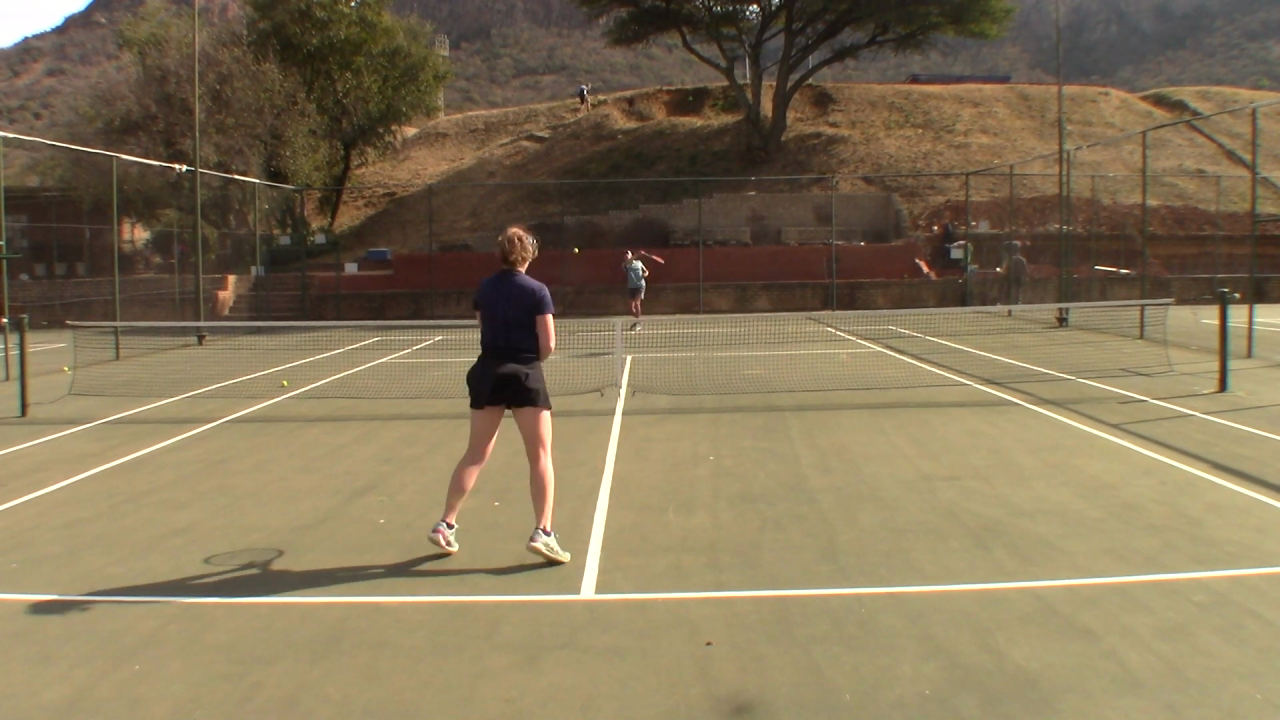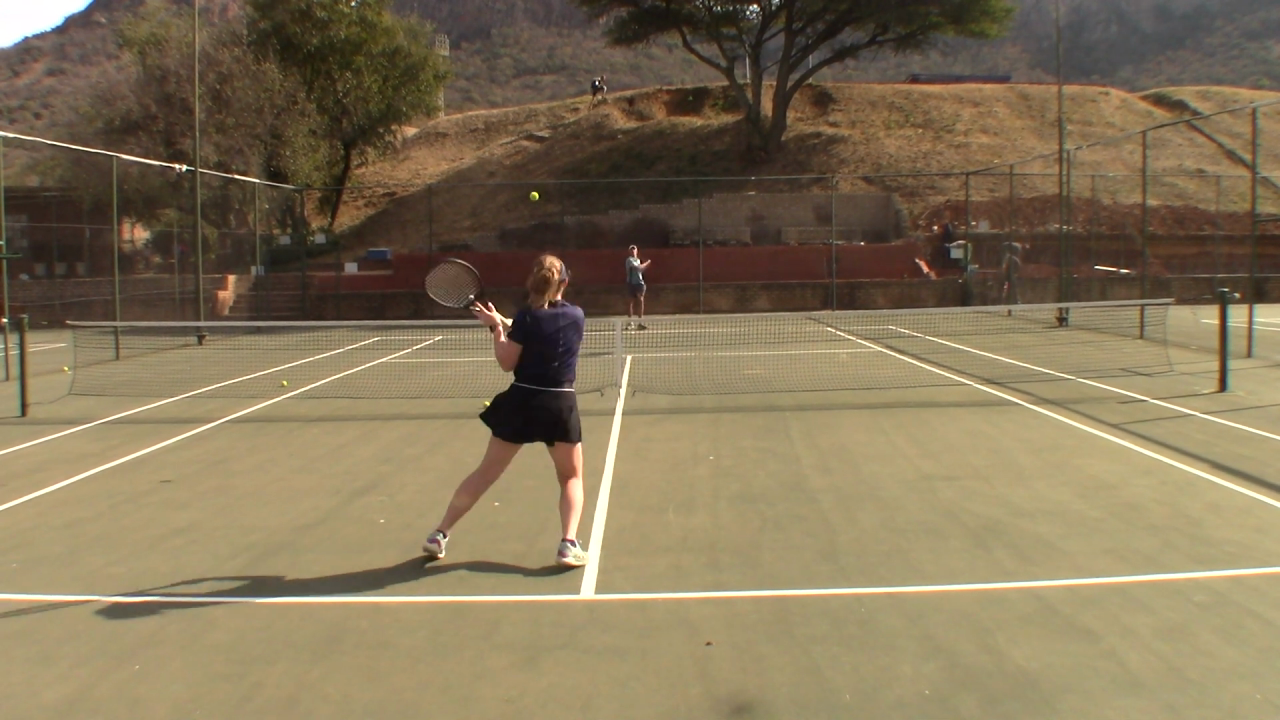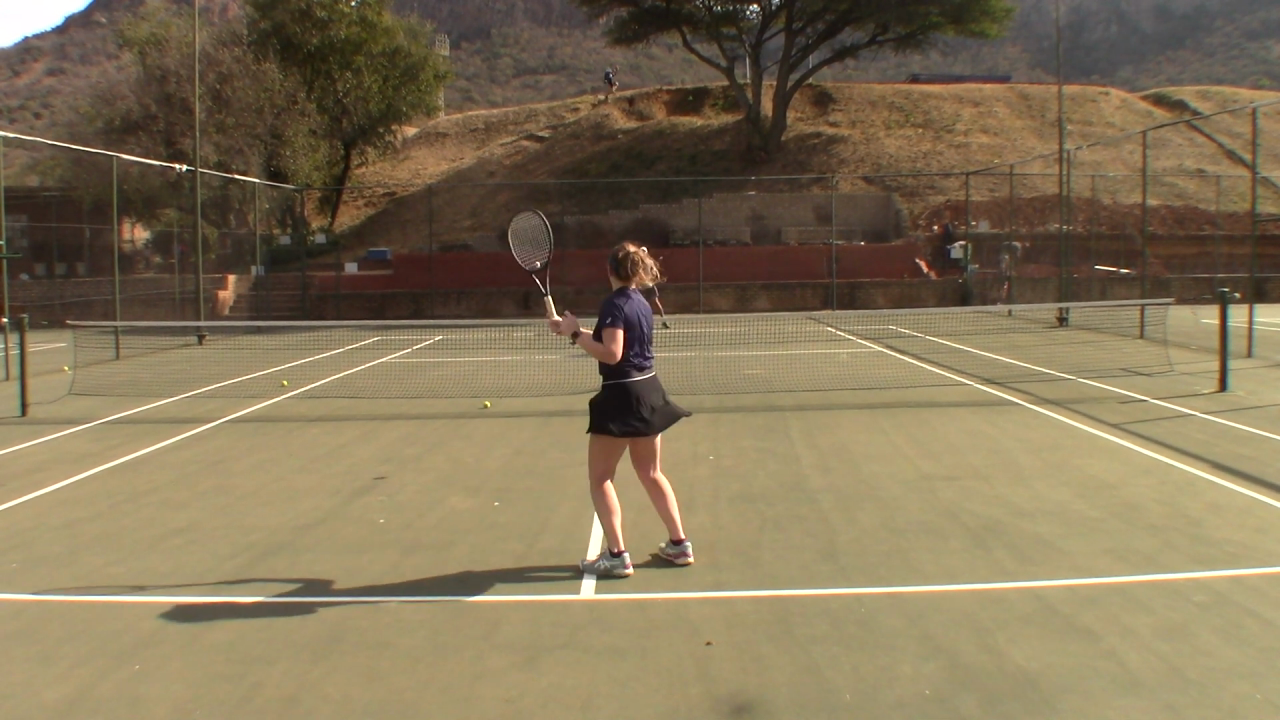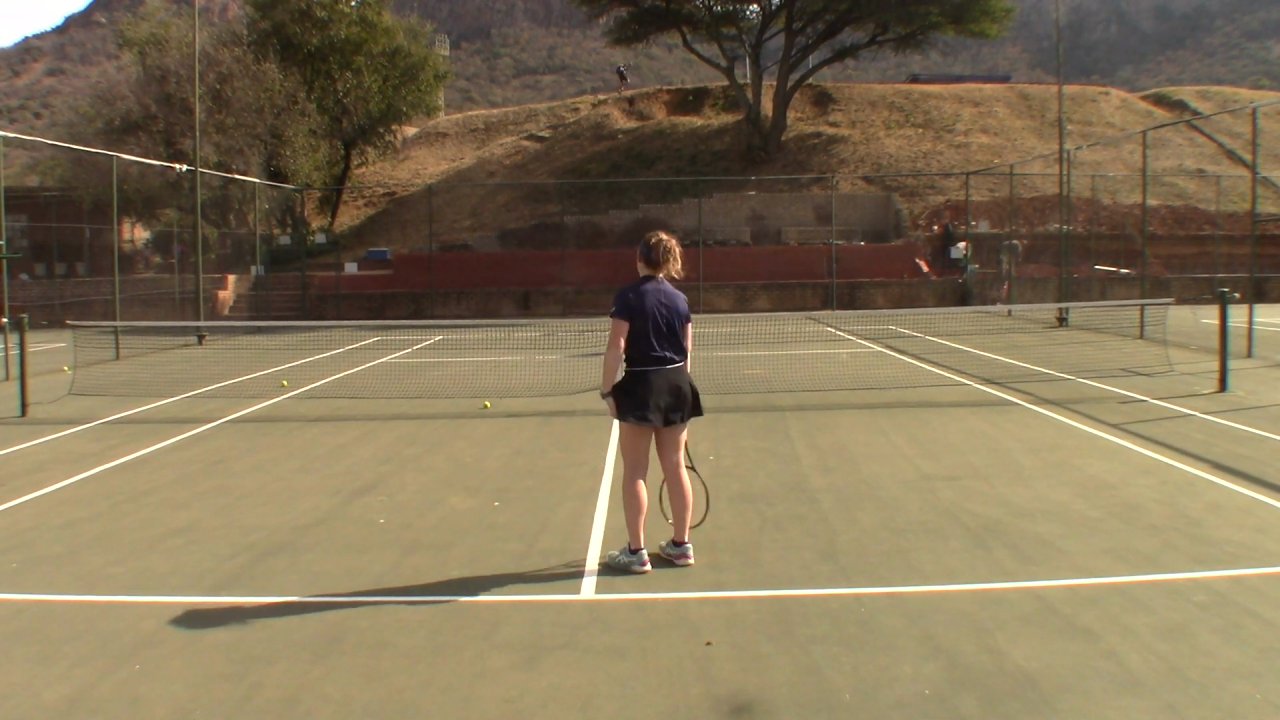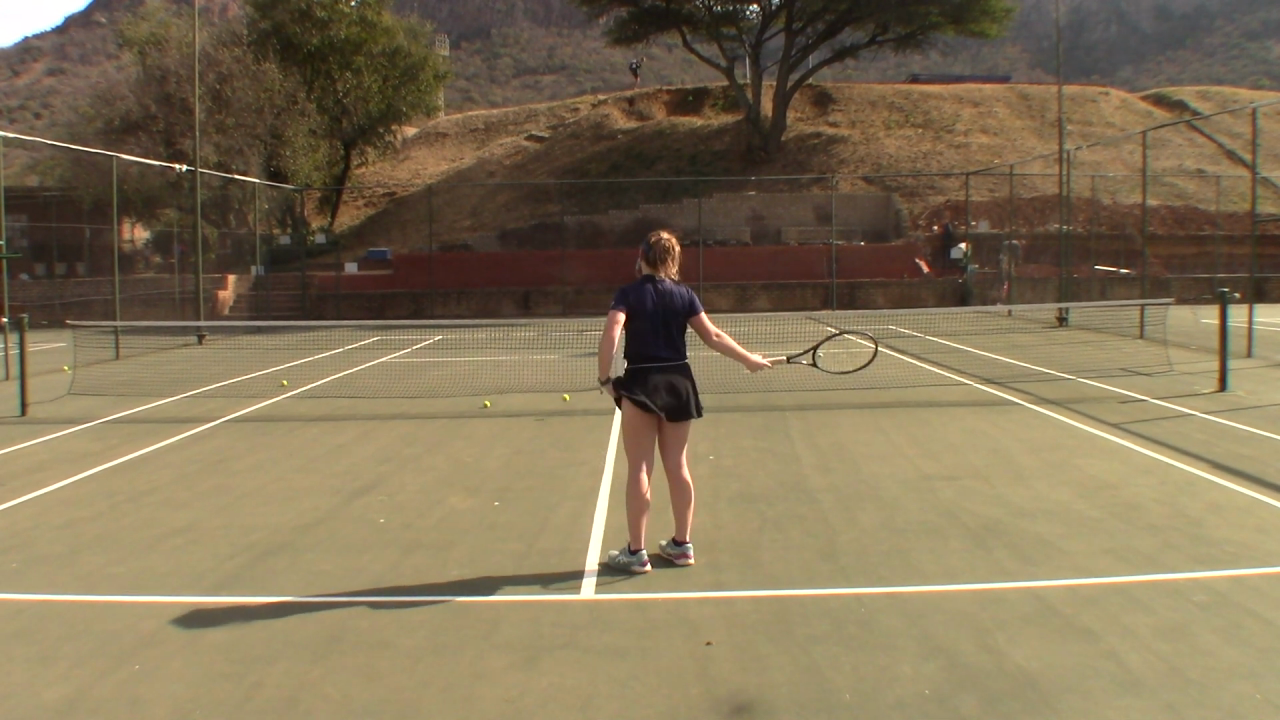
dt=0.4s
person 1, frame 1
left shoulder: (486, 288)
right shoulder: (536, 291)
left elbow: (484, 328)
right elbow: (548, 344)
left hip: (488, 370)
right hip: (524, 374)
left knee: (476, 456)
right knee: (541, 457)
left ankle: (445, 525)
right ankle: (542, 533)
person 1, frame 2
left shoulder: (527, 318)
right shoulder: (577, 316)
left elbow: (506, 363)
left wrist: (497, 328)
right wrist: (504, 321)
left hip: (521, 402)
right hip: (561, 406)
left knee: (485, 474)
right knee: (571, 478)
left ankle: (439, 535)
right ankle: (569, 545)
person 1, frame 3
left shoulder: (614, 304)
right shoulder: (640, 302)
left elbow: (611, 355)
left wrist: (575, 335)
right wrist: (574, 329)
left hip: (621, 397)
right hip: (648, 392)
left knee: (599, 478)
right knee: (651, 474)
left ankle: (617, 556)
right ankle: (680, 543)
person 1, frame 4
left shoulder: (628, 296)
right shoulder: (679, 299)
left elbow: (616, 347)
right elbow: (686, 351)
left wrist: (607, 391)
left hip: (640, 386)
right hip: (676, 384)
left knee: (635, 472)
right knee: (676, 467)
left ankle: (636, 552)
right ankle: (681, 544)
person 1, frame 5
left shoulder: (629, 294)
right shoulder: (683, 294)
left elbow: (610, 337)
right elbow: (713, 337)
left wrist: (605, 379)
right wrist: (750, 359)
left hip: (641, 385)
right hip: (678, 382)
left knee: (639, 470)
right knee: (677, 466)
left ankle: (636, 552)
right ankle: (682, 544)
